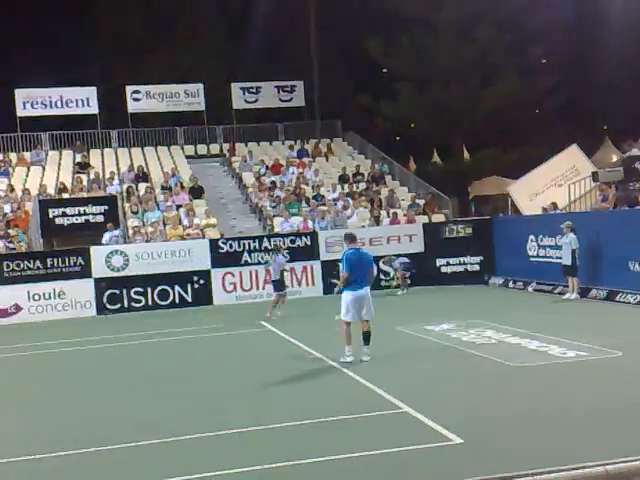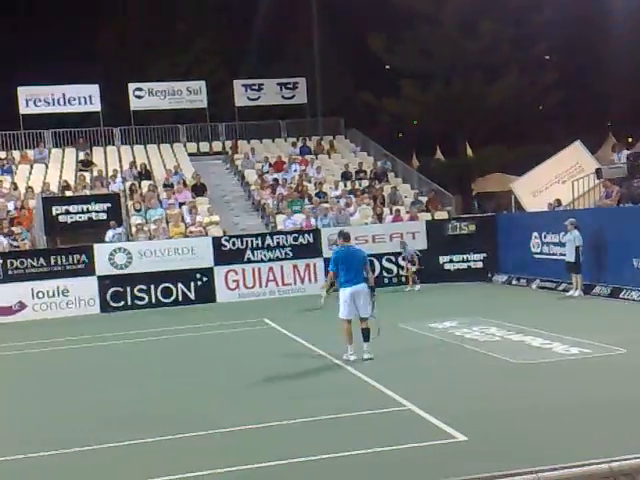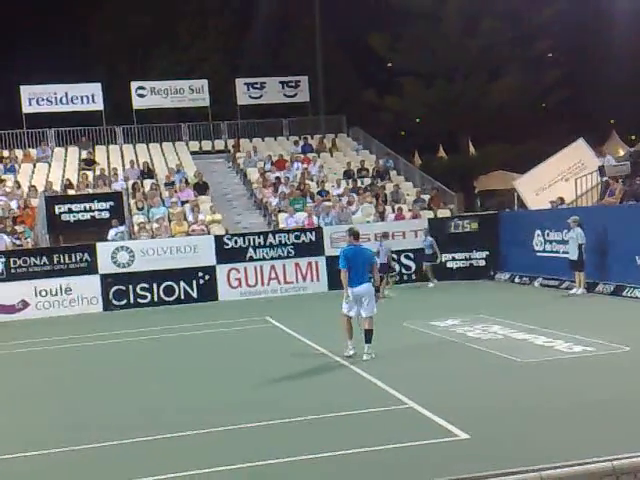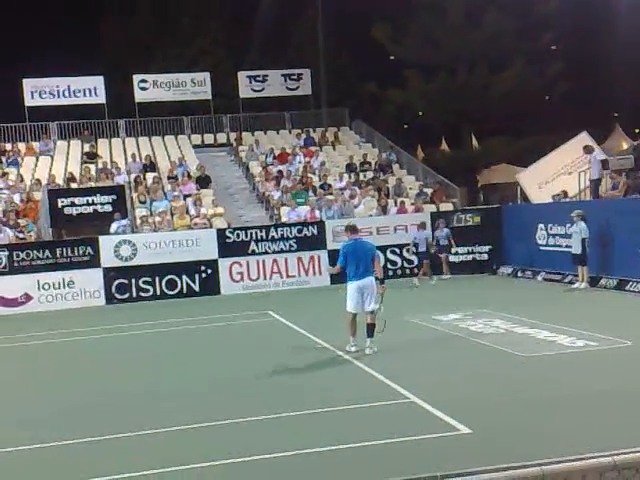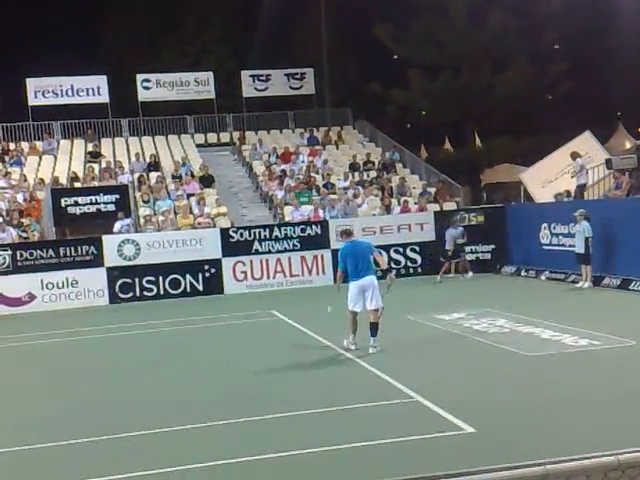
dt=0.5s
person 1, frame 1
left shoulder: (347, 255)
right shoulder: (368, 256)
left elbow: (345, 275)
right elbow: (372, 276)
left wrist: (338, 287)
left hip: (350, 292)
right hip: (365, 291)
left knee: (346, 323)
right knee: (365, 322)
left ankle: (349, 354)
right ankle: (366, 353)
person 1, frame 2
left shoulder: (336, 254)
right shoulder: (361, 252)
left elbow: (331, 275)
right elbow: (369, 272)
left wrist: (328, 285)
right wrist: (372, 288)
left hip: (346, 289)
right hip: (361, 287)
left knee: (346, 321)
right knee: (364, 319)
left ankle: (351, 352)
right ankle: (366, 350)
person 1, frame 3
left shoulder: (345, 252)
right shoulder: (369, 252)
left elbow: (344, 272)
right elbow: (375, 272)
left wrist: (345, 290)
right wrist: (377, 289)
left hip: (352, 289)
right hip: (366, 287)
left knee: (347, 316)
right knee: (368, 318)
left ankle: (350, 347)
right ankle: (367, 351)
person 1, frame 4
left shoulder: (345, 247)
right shoulder: (370, 246)
left elbow: (339, 268)
right elbow: (377, 265)
left wrist: (332, 270)
right wrist: (381, 281)
left hip: (354, 283)
right hip: (369, 281)
left knee: (352, 314)
right knee: (371, 312)
left ankle: (353, 344)
right ankle: (369, 345)
person 1, frame 5
left shoulder: (343, 250)
right shoulder: (366, 245)
left elbow: (341, 272)
right elbow: (379, 257)
left wrist: (338, 285)
right wrist: (388, 271)
left hip: (355, 283)
right hip: (370, 279)
left knee: (352, 312)
right knee: (374, 311)
left ankle: (352, 341)
right ankle: (373, 344)
